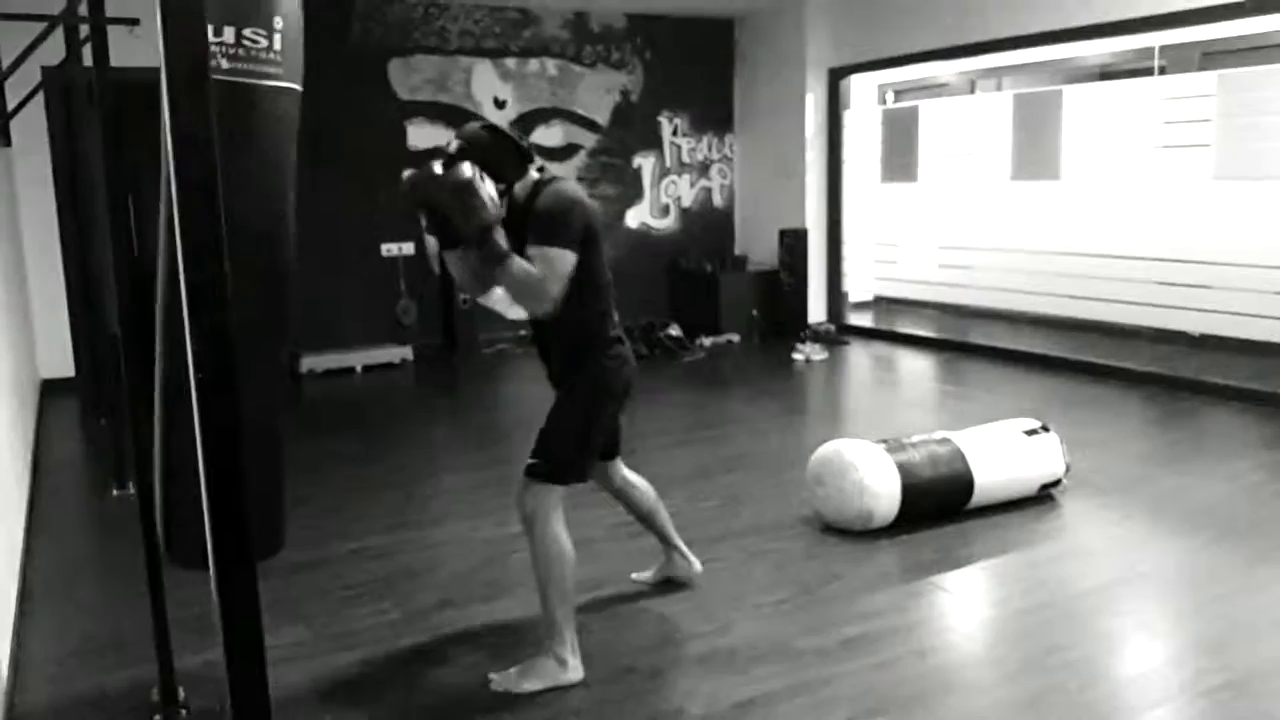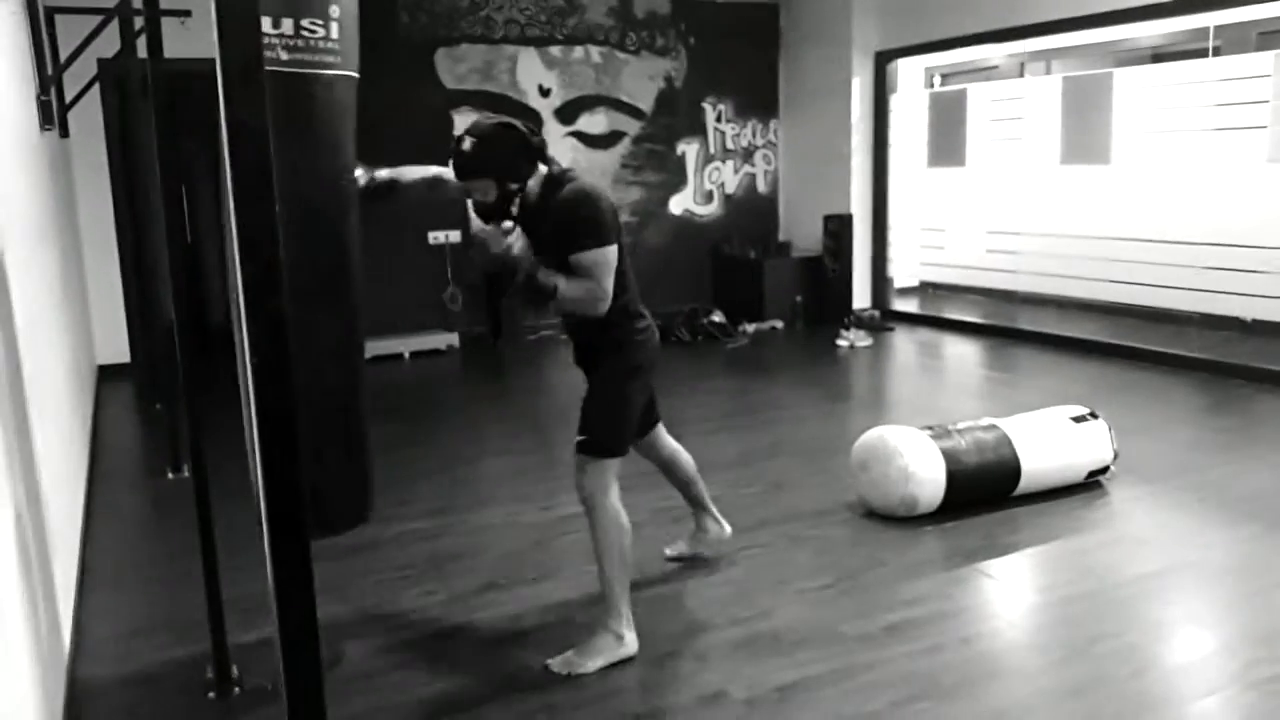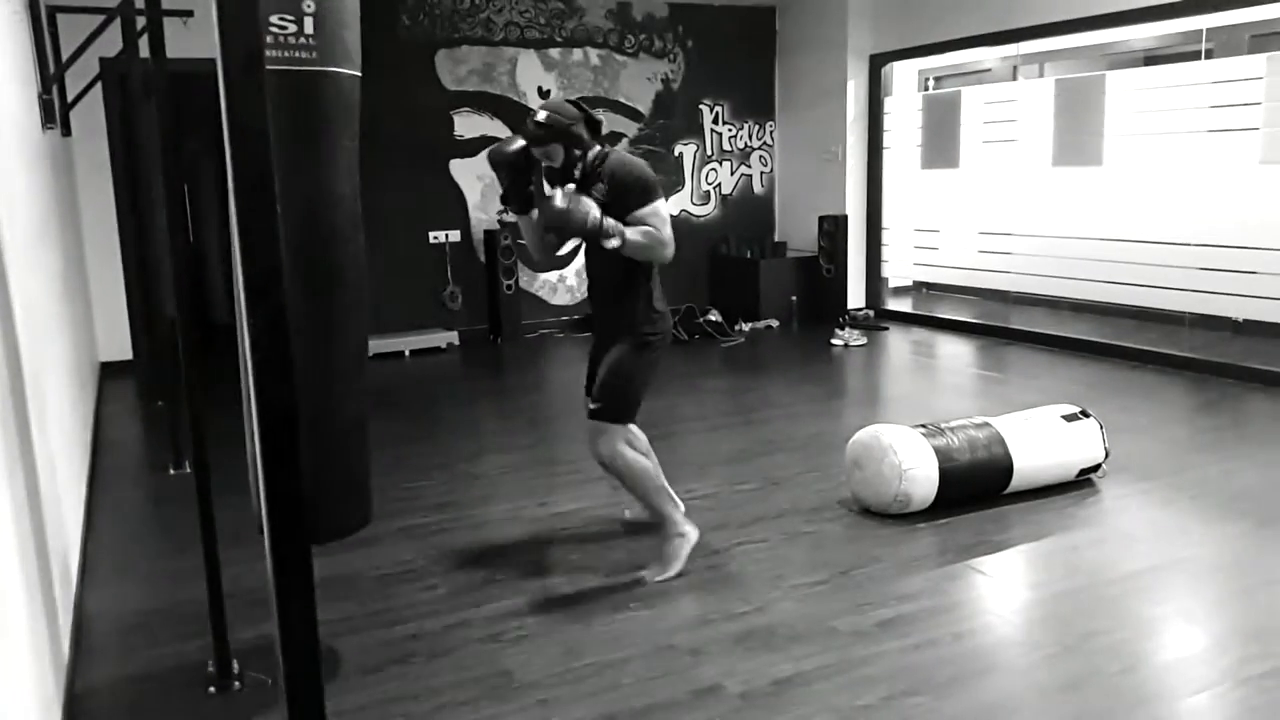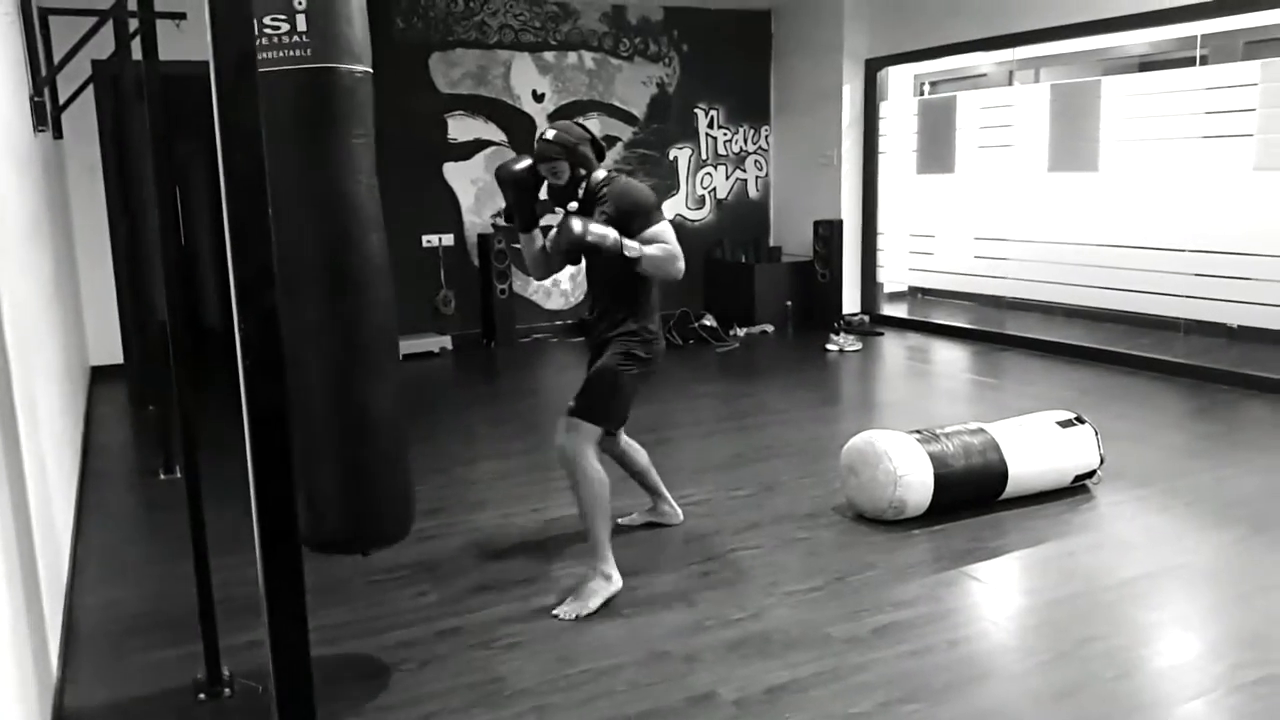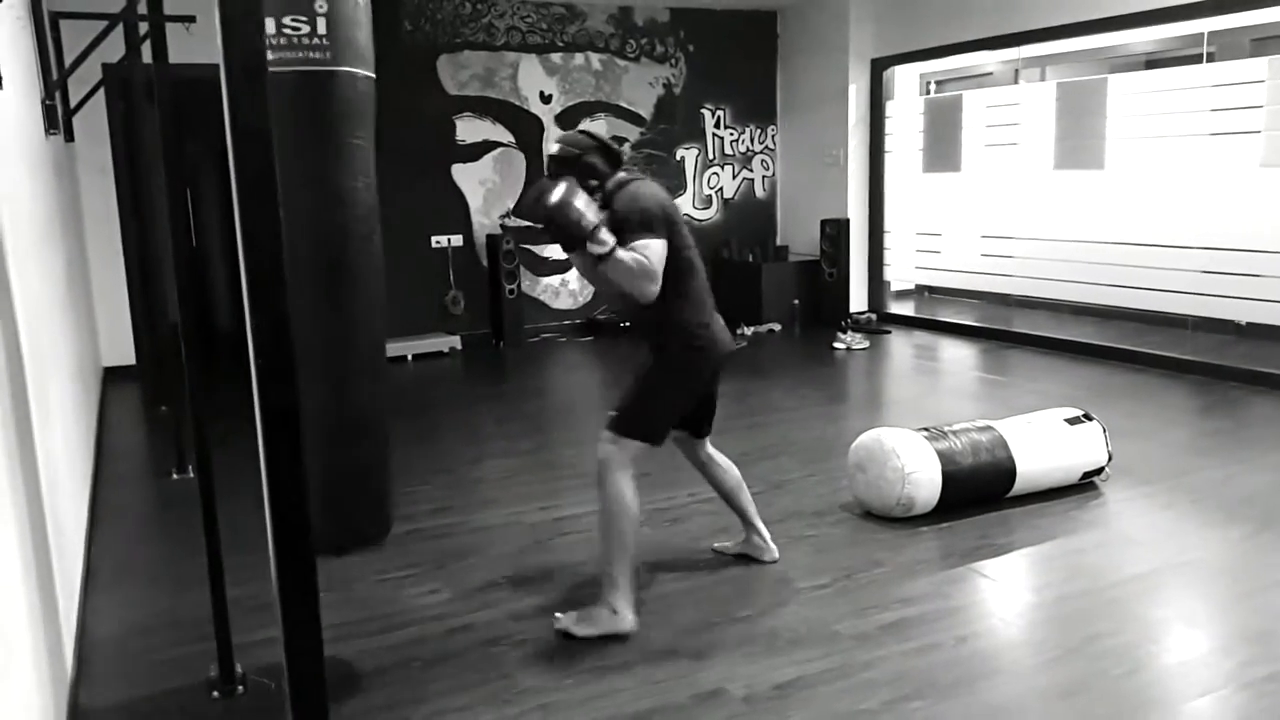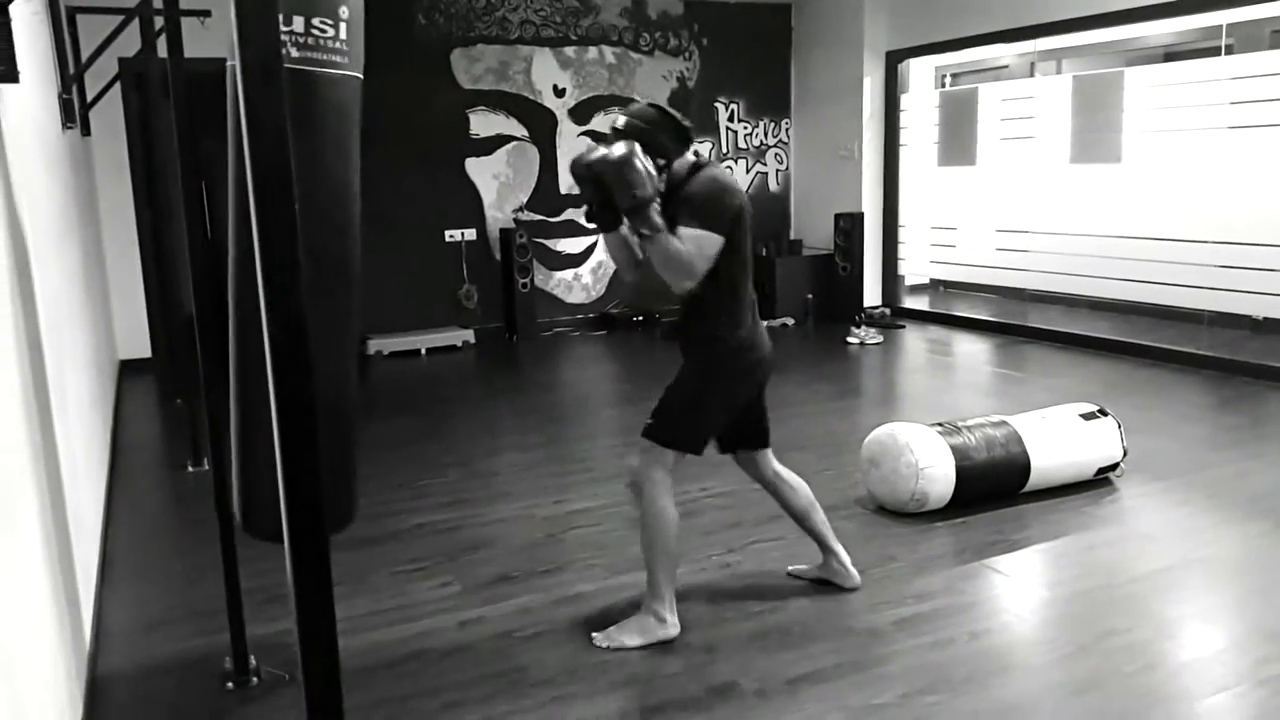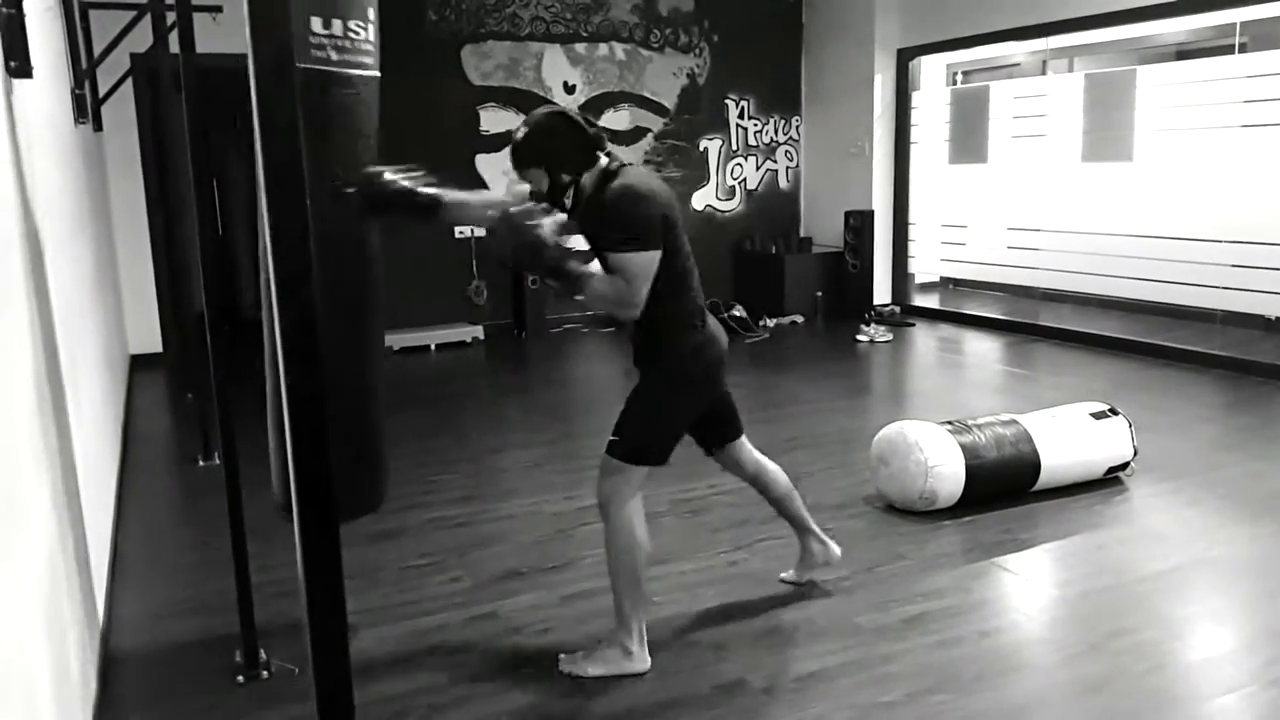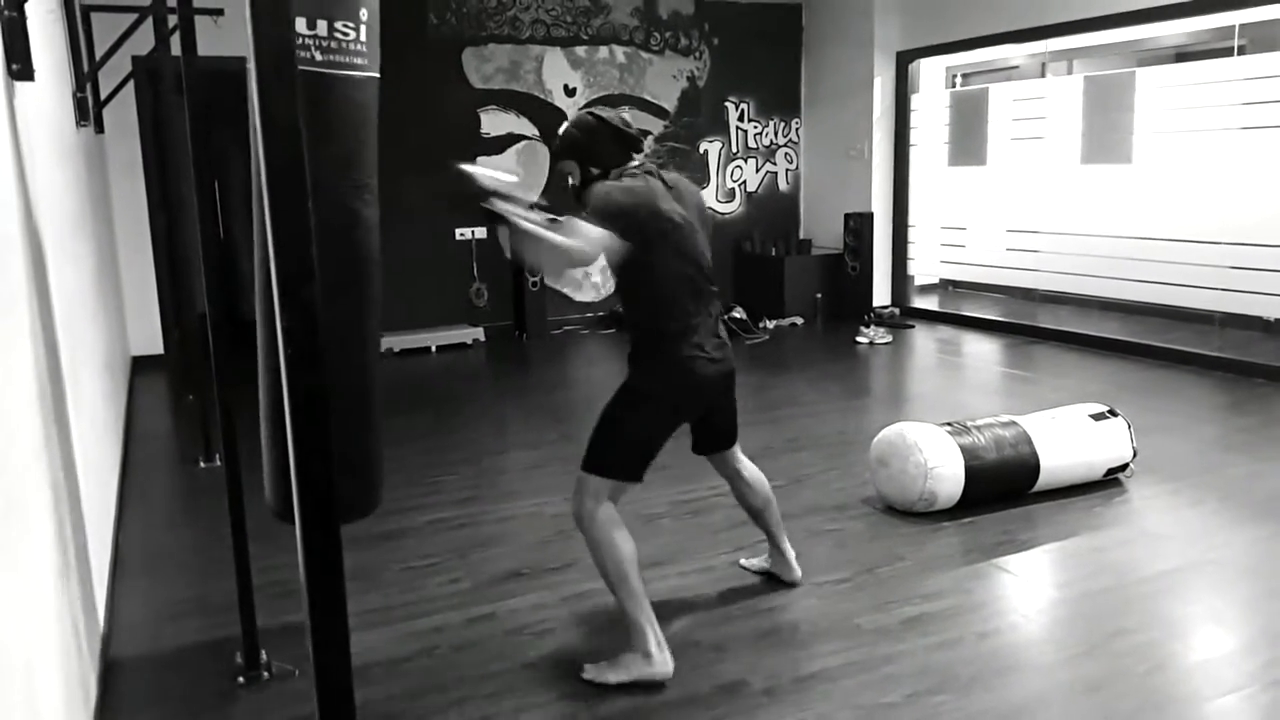
dt=0.5s
person 1, frame 1
left shoulder: (558, 204)
right shoulder: (521, 208)
left elbow: (539, 298)
right elbow: (480, 283)
left wrist: (487, 236)
right wrist: (448, 232)
left hip: (593, 368)
right hip: (590, 365)
left knee: (538, 503)
right knee: (609, 470)
left ankle: (561, 656)
right ankle: (679, 557)
person 1, frame 2
left shoulder: (580, 202)
right shoulder: (527, 190)
left elbow: (596, 298)
right elbow: (457, 179)
left wrist: (527, 268)
right wrist: (377, 177)
left hip: (620, 347)
right hip: (612, 345)
left knee: (594, 483)
right knee: (650, 439)
left ankle: (615, 632)
right ankle: (710, 525)
person 1, frame 3
left shoulder: (628, 173)
right shoulder: (576, 181)
left elbow: (663, 247)
right elbow: (543, 252)
left wrist: (599, 226)
right wrist: (521, 201)
left hip: (637, 325)
right hip: (611, 320)
left knee: (606, 444)
right knee: (616, 424)
left ankle: (677, 530)
right ankle: (667, 501)
person 1, frame 4
left shoulder: (629, 197)
right shoulder: (582, 205)
left elbow: (673, 264)
right elbow: (539, 268)
left wrist: (615, 242)
right wrist: (523, 216)
left hip: (630, 339)
right hip: (611, 337)
left knee: (574, 442)
right knee: (609, 435)
left ankle: (603, 571)
right ankle: (663, 505)
person 1, frame 5
left shoulder: (634, 203)
right shoulder: (636, 195)
left elbow: (645, 286)
right elbow: (612, 282)
left wrist: (592, 234)
right wrist: (575, 240)
left hip: (685, 348)
right hip: (709, 341)
left knee: (613, 459)
right knee: (695, 446)
left ankle: (617, 606)
right ankle: (757, 538)
person 1, frame 6
left shoulder: (710, 190)
right shoulder: (679, 191)
left elbow: (682, 279)
right elbow: (632, 269)
left wrist: (645, 211)
right wrist: (606, 212)
left hip: (724, 354)
right hip: (745, 351)
left knee: (648, 469)
right knee: (762, 465)
left ankle: (660, 612)
right ankle: (837, 561)
person 1, frame 7
left shoulder: (627, 198)
right shoulder: (605, 190)
left elbow: (628, 304)
left wrist: (564, 266)
left hip: (679, 360)
right hip: (693, 348)
left knee: (616, 490)
right knee: (738, 455)
left ankle: (630, 645)
right ankle: (814, 543)
person 1, frame 8
left shoulder: (613, 196)
right shoulder: (683, 192)
left elbow: (575, 254)
left hip: (666, 378)
right hip: (714, 359)
left knee: (592, 504)
right knee: (728, 459)
left ankle: (648, 650)
right ankle: (781, 555)
